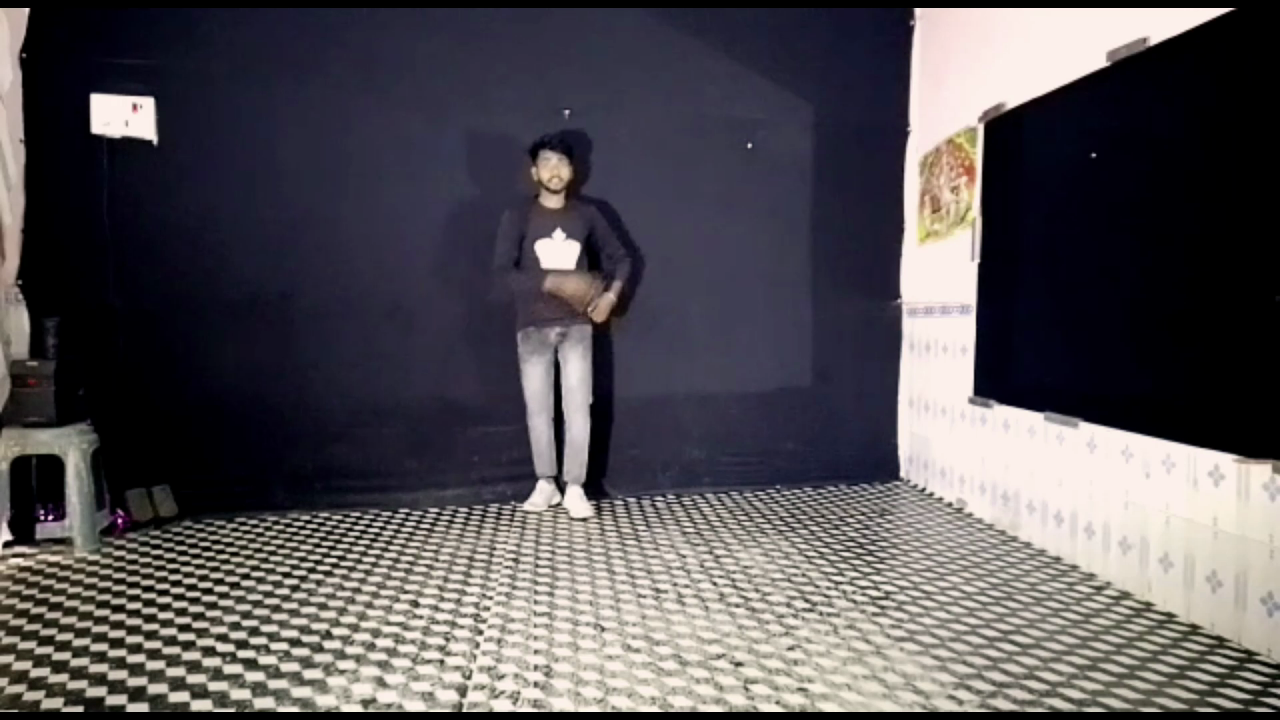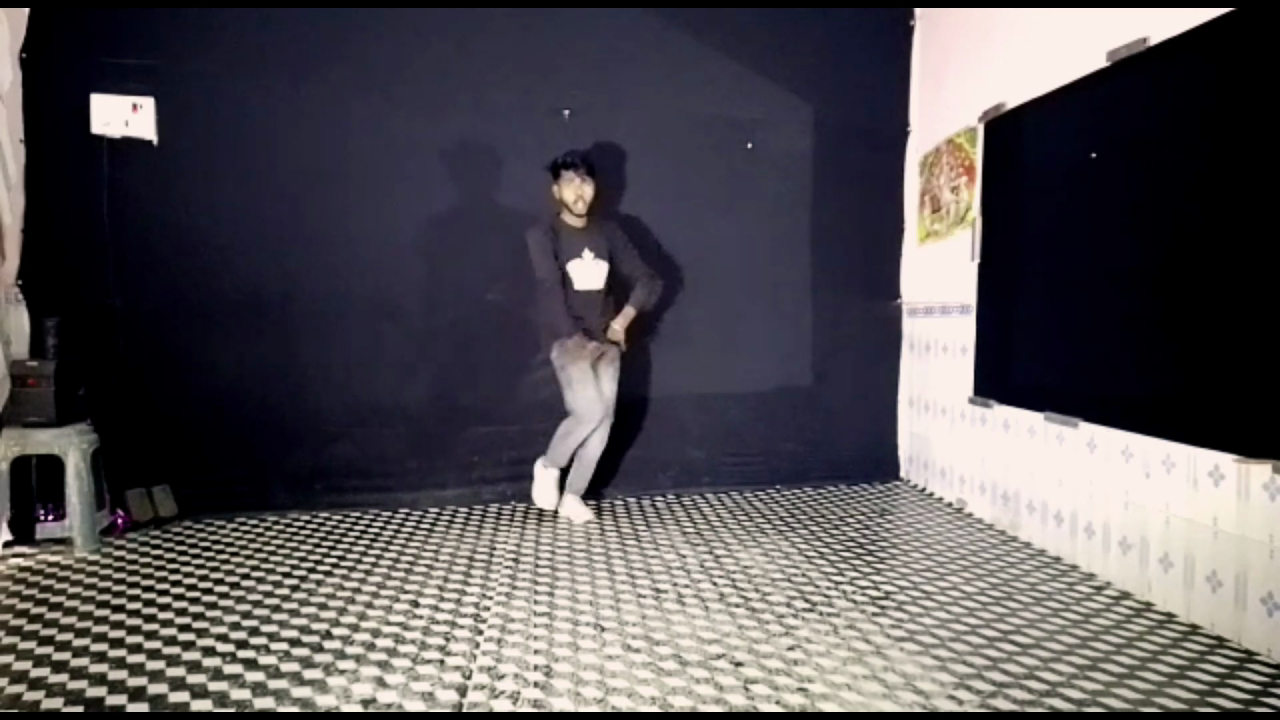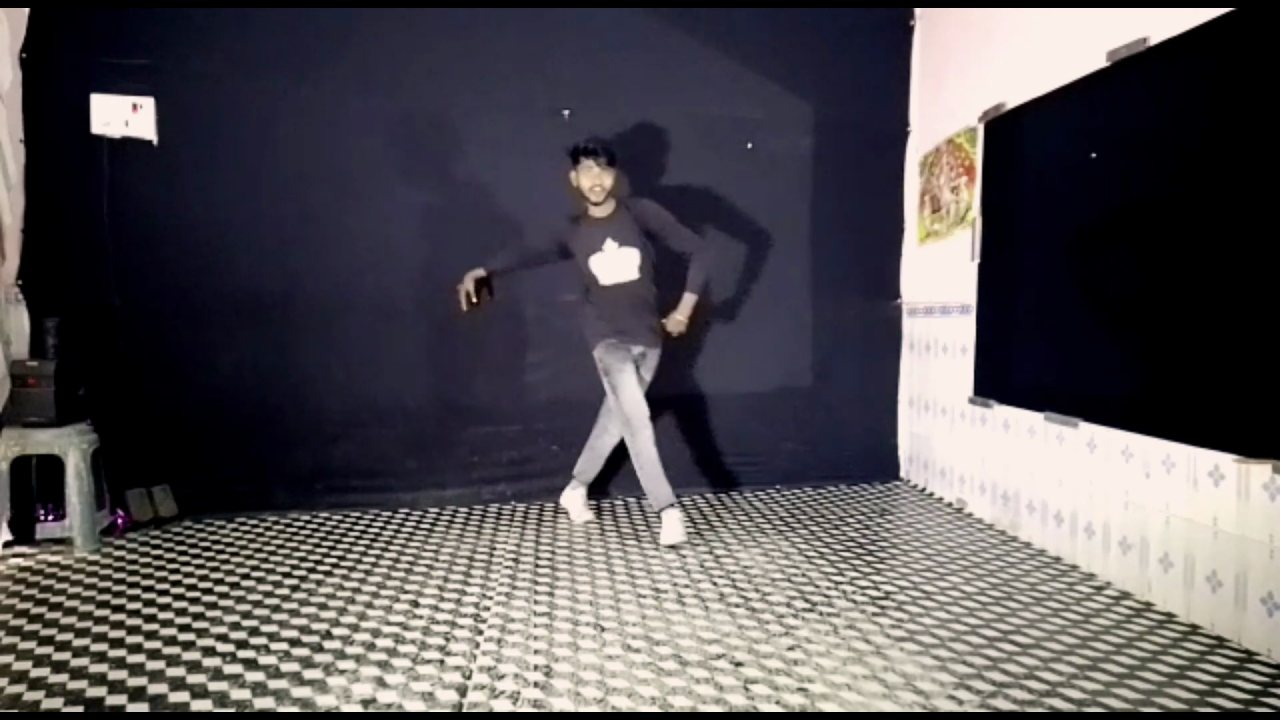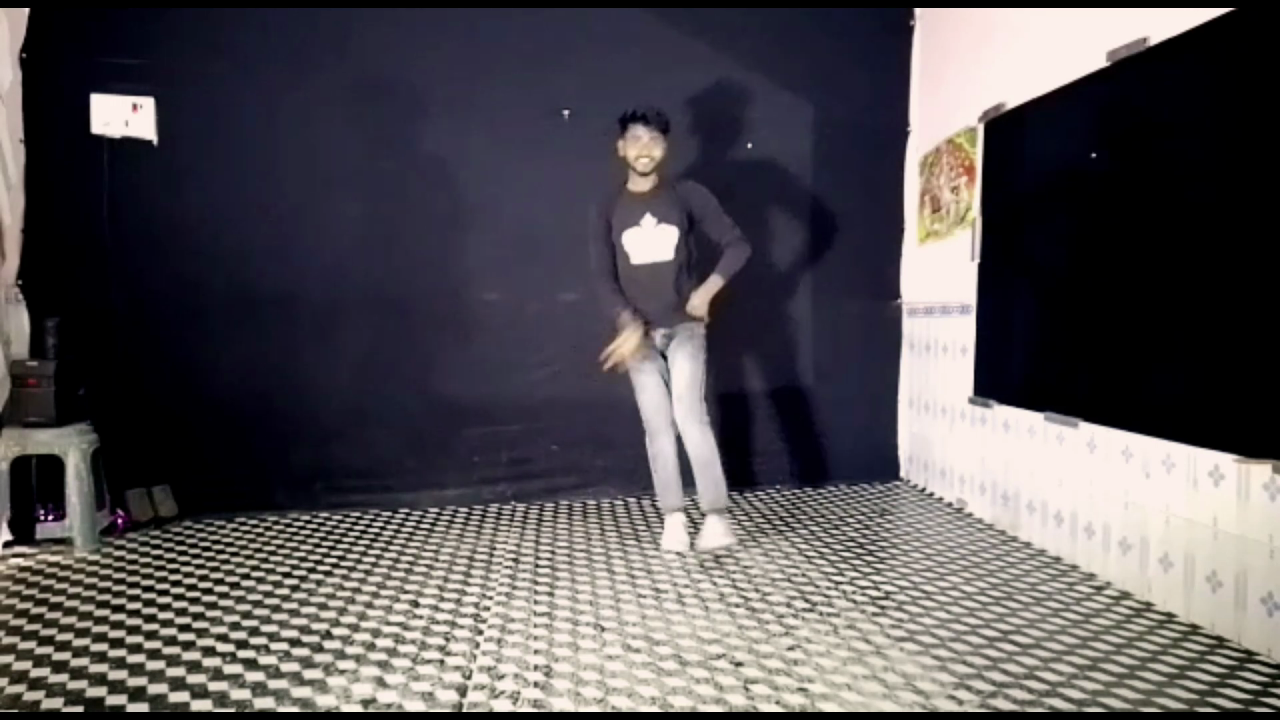
dt=0.4s
person 1, frame 1
left shoulder: (587, 215)
right shoulder: (517, 216)
left elbow: (619, 257)
right elbow: (505, 269)
left wrist: (611, 295)
right wrist: (556, 282)
left hip: (576, 325)
right hip: (533, 326)
left knee: (577, 406)
right knee: (538, 410)
left ankle: (575, 489)
right ankle: (546, 484)
person 1, frame 2
left shoulder: (609, 232)
right shoulder: (542, 236)
left elbow: (649, 281)
right elbow: (551, 292)
left wrist: (624, 317)
right wrist: (576, 344)
left hip: (604, 341)
right hip: (566, 340)
left knee: (602, 422)
right knee: (590, 412)
left ankle: (572, 496)
right ankle: (549, 465)
person 1, frame 3
left shoulder: (641, 212)
right shoulder: (572, 233)
left elbow: (696, 250)
right elbow: (528, 256)
left wrist: (686, 306)
right wrist: (481, 272)
left hip: (649, 337)
right hip: (609, 340)
left knee: (616, 419)
right knee: (638, 422)
left ankle: (576, 488)
right ankle: (668, 510)
person 1, frame 4
left shoulder: (686, 194)
right shoulder: (607, 209)
left elbow: (736, 243)
right elbow: (604, 278)
left wrist: (707, 290)
right wrist: (628, 324)
left hip: (685, 324)
right hip: (643, 331)
left knee: (690, 414)
right knee: (657, 426)
left ankle: (715, 514)
right ankle: (674, 517)
